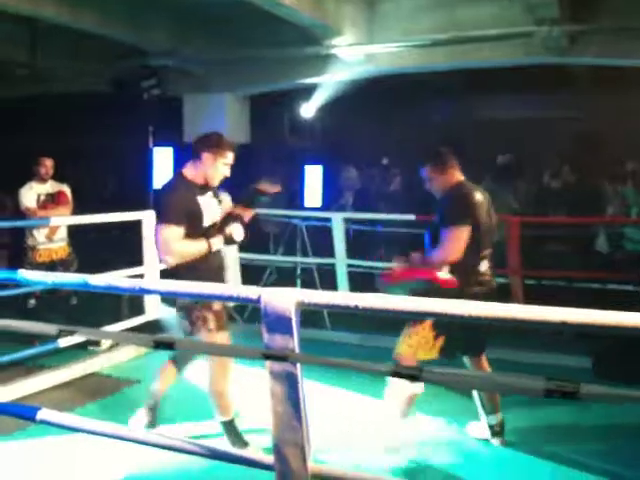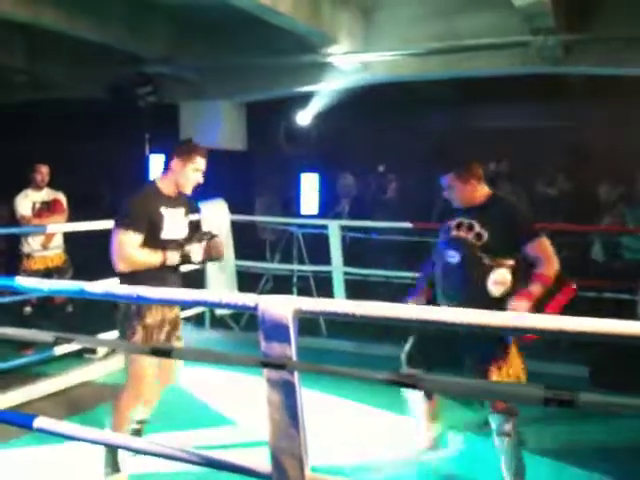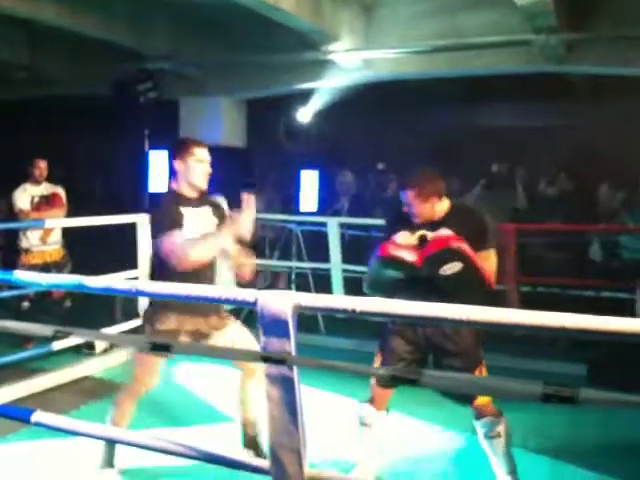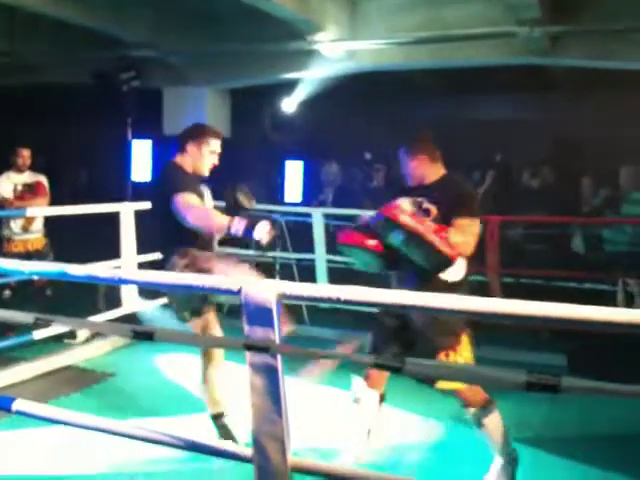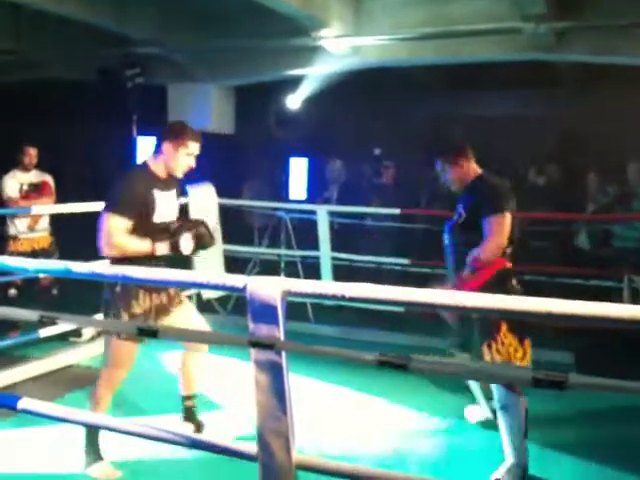
dt=0.5s
person 1, frame 1
left shoulder: (207, 187)
right shoulder: (175, 194)
left elbow: (229, 213)
right elbow: (169, 253)
left wrist: (250, 207)
right wrist: (219, 239)
left hip: (208, 285)
left knee: (186, 351)
right knee: (221, 358)
left ankle: (150, 407)
right ankle: (230, 430)
person 1, frame 2
left shoulder: (183, 202)
right shoulder: (140, 202)
right elbow: (122, 258)
left wrist: (202, 247)
right wrist: (177, 255)
right hip: (141, 303)
left knee: (168, 371)
right knee: (137, 380)
left ankle: (136, 430)
person 1, frame 3
left shoulder: (208, 204)
right shoulder: (165, 207)
left elbow: (240, 235)
right elbow: (182, 257)
left wrist: (246, 207)
right wrist: (226, 237)
left hip: (207, 307)
right hip: (170, 312)
left knee: (255, 361)
right knee: (140, 386)
left ankle: (251, 441)
right ankle: (108, 453)
person 1, frame 4
left shoulder: (189, 181)
right shoulder: (176, 178)
left elbow: (207, 227)
right elbow: (192, 215)
left wrist: (234, 209)
right wrist: (243, 226)
left hip: (194, 269)
right hip: (187, 263)
left knee: (213, 352)
right knee: (247, 279)
left ankle: (222, 429)
person 1, frame 5
left shoulder: (171, 182)
right shoulder: (133, 185)
right elbow: (108, 243)
left wrist: (185, 231)
right wrist: (164, 246)
left hip: (163, 284)
right hip: (130, 290)
left knee: (198, 337)
right knee: (115, 371)
left ankle: (189, 414)
right ankle: (91, 450)
person 2, frame 1
left shoulder: (455, 199)
right shoulder: (478, 195)
left elbow: (452, 250)
left wrist: (412, 264)
right wrist: (423, 258)
left hip: (454, 291)
right hip: (477, 288)
left knee: (406, 356)
right knee: (475, 359)
right ankle: (493, 427)
person 2, frame 2
left shoulder: (509, 213)
right shoulder: (453, 213)
left elbow: (549, 262)
right elbow: (439, 255)
left wrist: (526, 298)
right wrist: (420, 292)
right hip: (450, 311)
right knee: (413, 362)
right ankle: (428, 432)
person 2, frame 3
left shoulder: (471, 221)
left elbow: (488, 278)
right elbow: (380, 277)
left wrist: (464, 252)
right wrist: (395, 254)
left hip: (451, 323)
right hip: (406, 320)
left knee: (481, 401)
right knee: (377, 393)
person 2, frame 4
left shoulder: (456, 193)
right shoulder: (407, 193)
left elbow: (461, 243)
left knee: (462, 385)
right knee: (371, 374)
right ankle: (354, 447)
person 2, frame 5
left shoulder: (491, 191)
right shoulder: (471, 194)
left elbow: (496, 242)
left wrist: (458, 283)
right wrist: (456, 284)
left hip: (489, 293)
right hip: (474, 293)
right ankle: (491, 408)
person 3, frame 1
left shoulder: (62, 188)
right shoulder: (26, 190)
left elbow: (67, 210)
right elbow: (31, 216)
left wrist: (42, 212)
right wrist: (55, 212)
left hip: (61, 246)
right hip: (37, 248)
person 3, frame 2
left shoulder: (57, 196)
right shoulder: (22, 198)
left elbow: (62, 217)
right elbow: (26, 223)
left wrist: (37, 220)
right wrist: (51, 219)
left hip: (56, 254)
right hip: (32, 256)
left knee: (61, 295)
person 3, frame 3
left shoulder: (57, 190)
right shoulder: (20, 192)
left elbow: (61, 212)
right elbow: (24, 217)
left wrist: (35, 214)
right wrist: (49, 214)
left hip: (55, 249)
right hip: (30, 251)
left knee: (60, 289)
person 3, frame 4
left shoulder: (39, 179)
left elbow: (44, 201)
left wrist: (18, 203)
right wrist: (33, 203)
left hip: (37, 237)
right hip: (13, 238)
person 3, frame 5
left shoulder: (45, 178)
left elbow: (50, 199)
left wrist: (25, 202)
right wrist: (38, 201)
left hip: (43, 234)
right hip: (18, 236)
